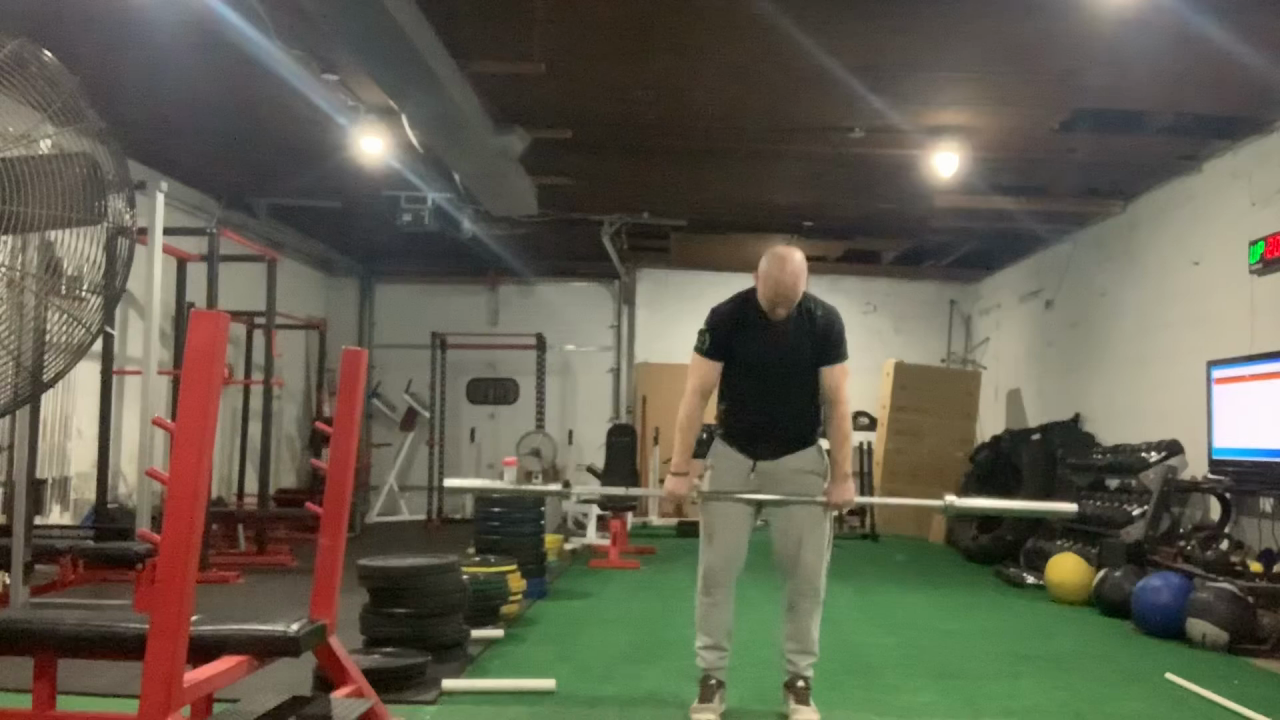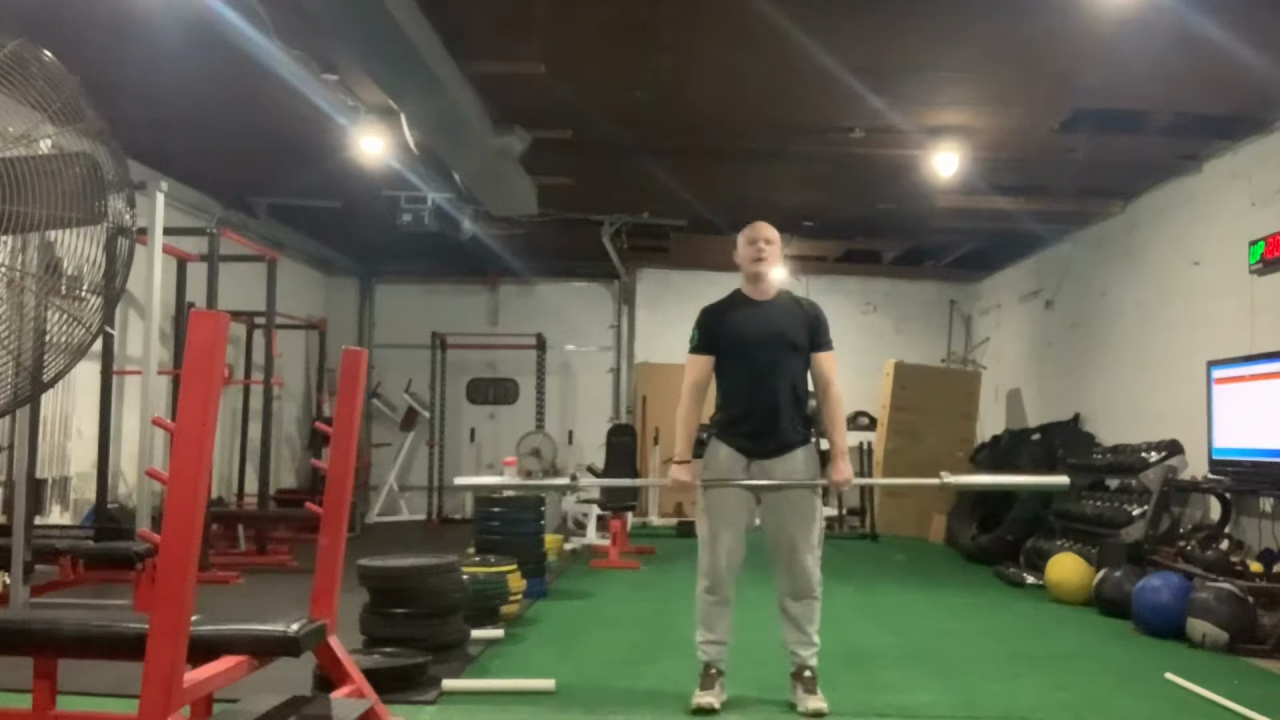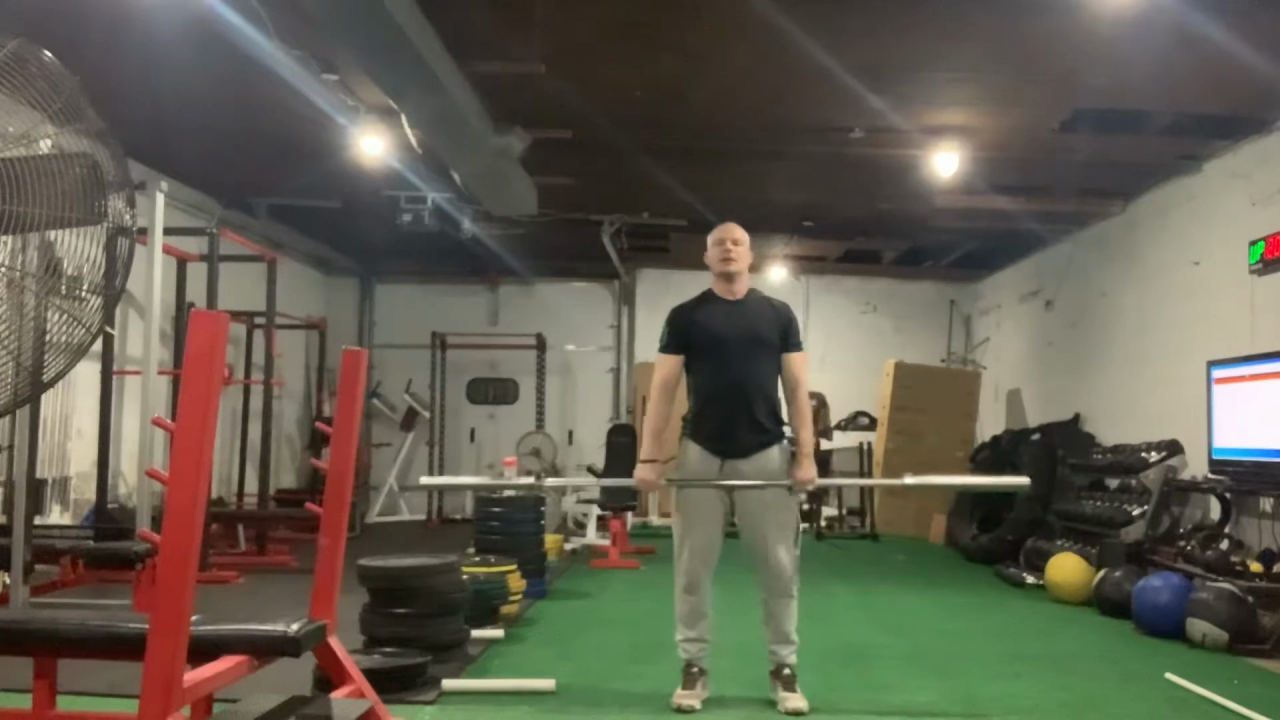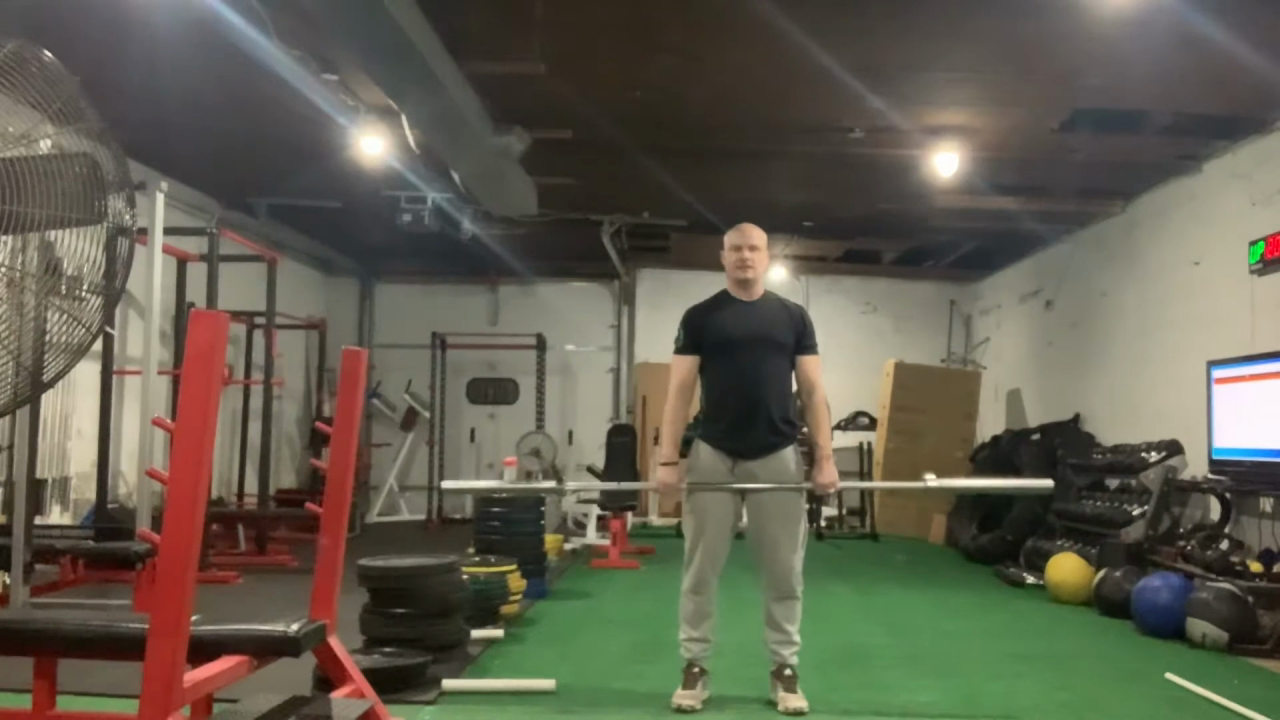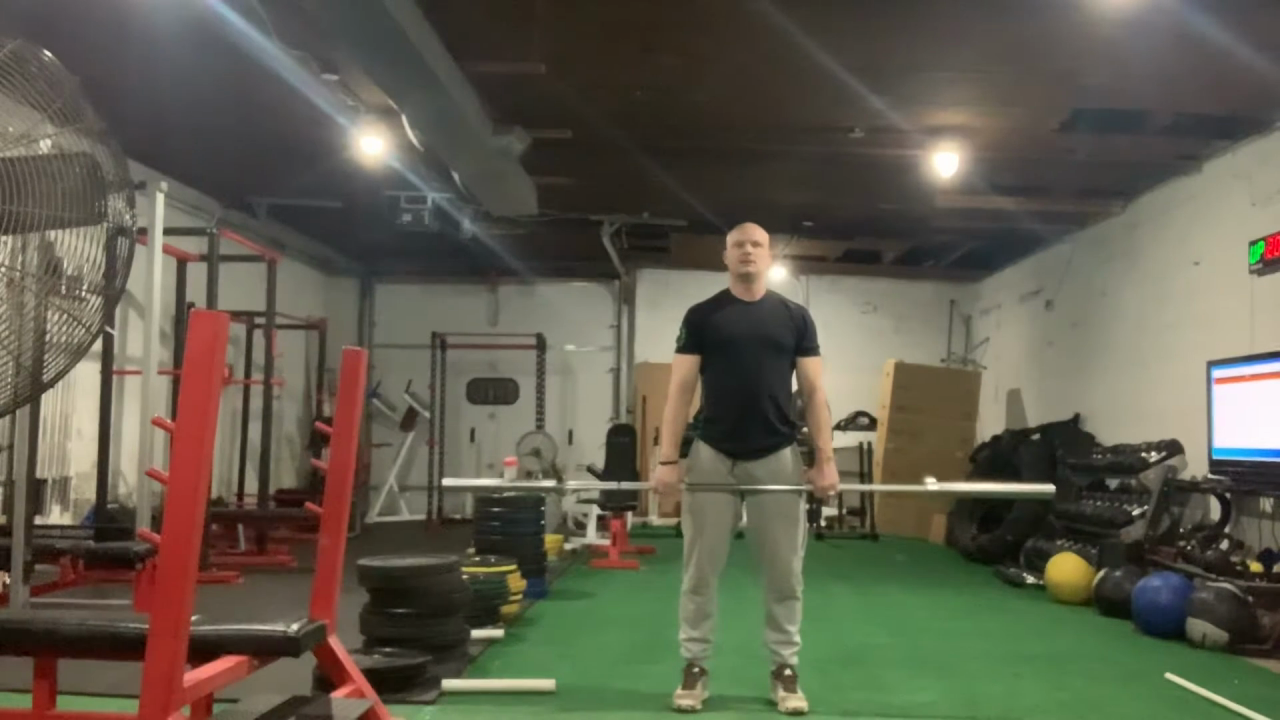
dt=1s
person 1, frame 1
left shoulder: (824, 321)
right shoulder: (725, 319)
left elbow: (837, 402)
right elbow: (696, 395)
left wrist: (843, 475)
right wrist: (679, 468)
left hip: (799, 459)
right hip: (733, 454)
left knee: (807, 574)
right knee: (716, 570)
left ankle: (798, 680)
right ankle: (711, 678)
person 1, frame 2
left shoulder: (807, 313)
right shoulder: (714, 317)
left elbow: (827, 386)
right elbow: (694, 389)
left wrist: (839, 454)
right wrist: (681, 457)
left hip: (793, 457)
right hip: (728, 456)
left knee: (801, 570)
right knee: (716, 569)
left ankle: (804, 669)
right ankle: (712, 669)
person 1, frame 3
left shoulder: (778, 314)
right shoulder: (685, 316)
left elbow: (797, 388)
right elbow: (663, 387)
left wrist: (805, 454)
right wrist: (649, 457)
left hip: (765, 456)
right hip: (701, 456)
left knee: (779, 569)
right knee: (693, 569)
left ankle: (783, 668)
right ankle: (694, 667)
person 1, frame 4
left shoulder: (792, 316)
right shoulder: (700, 317)
left elbow: (812, 390)
right elbow: (680, 390)
left wrist: (824, 457)
right wrist: (667, 459)
left hip: (778, 458)
right hip: (712, 456)
left knee: (784, 573)
right knee: (701, 570)
left ankle: (784, 669)
right ankle: (694, 668)
person 1, frame 5
left shoulder: (794, 317)
right shoulder: (701, 316)
left elbow: (813, 391)
right elbow: (680, 390)
left wrist: (825, 459)
right wrist: (667, 459)
left hip: (777, 458)
right hip: (711, 457)
left knee: (784, 573)
right knee: (700, 571)
left ankle: (785, 669)
right ankle: (694, 667)
